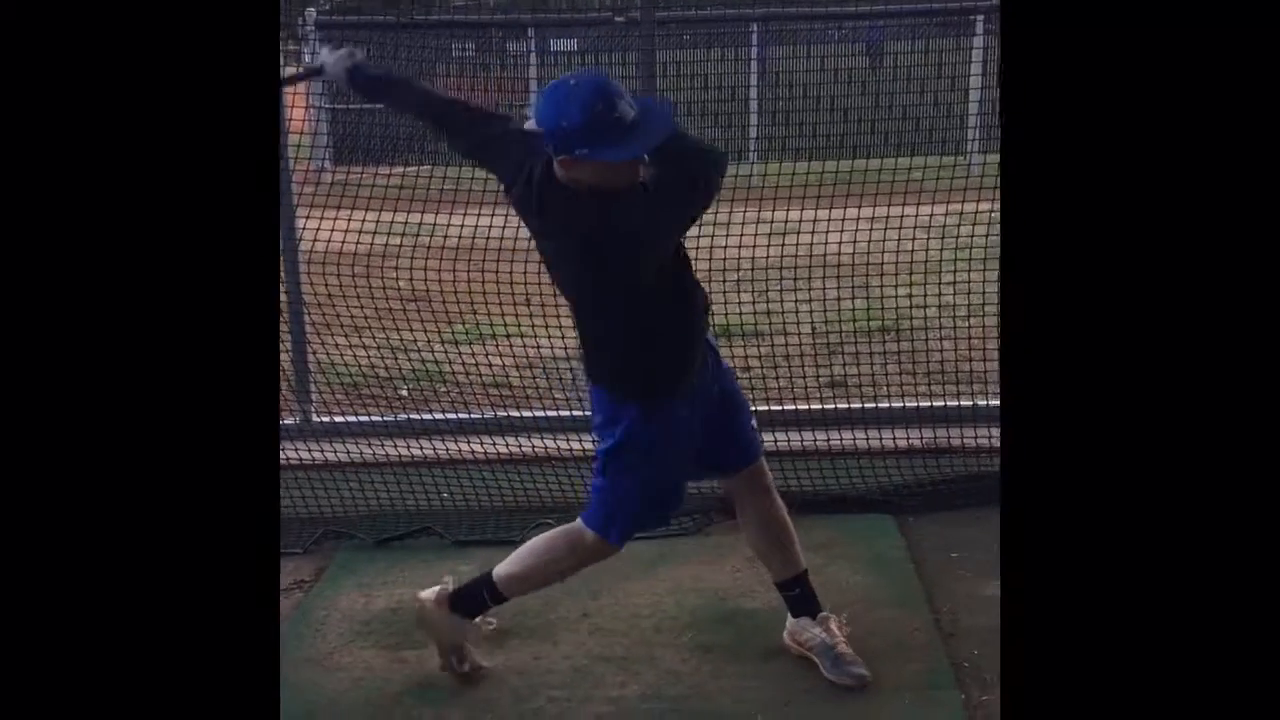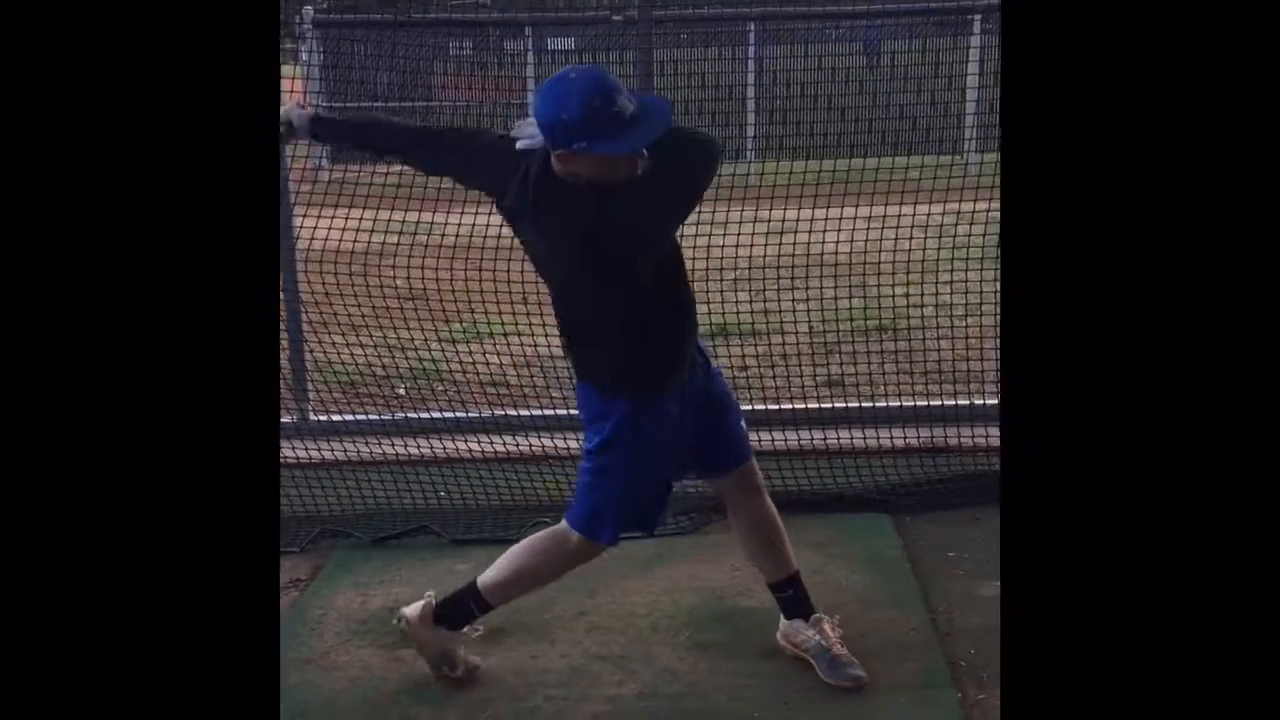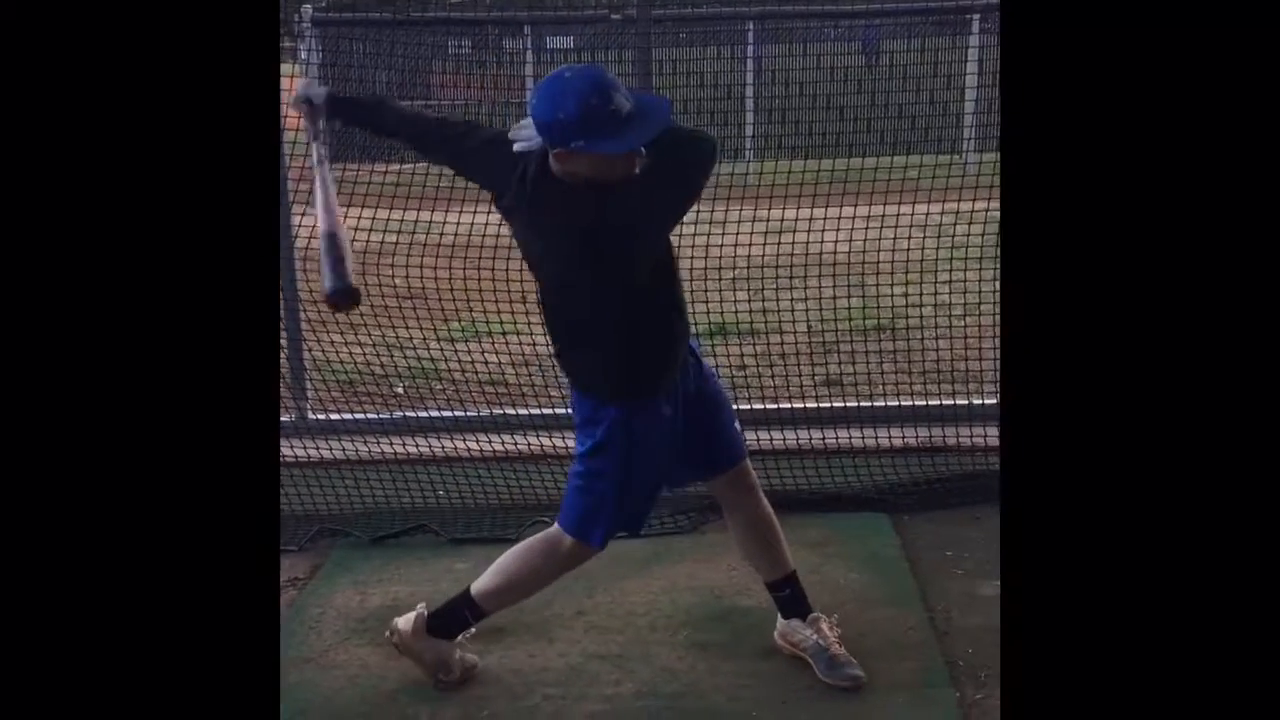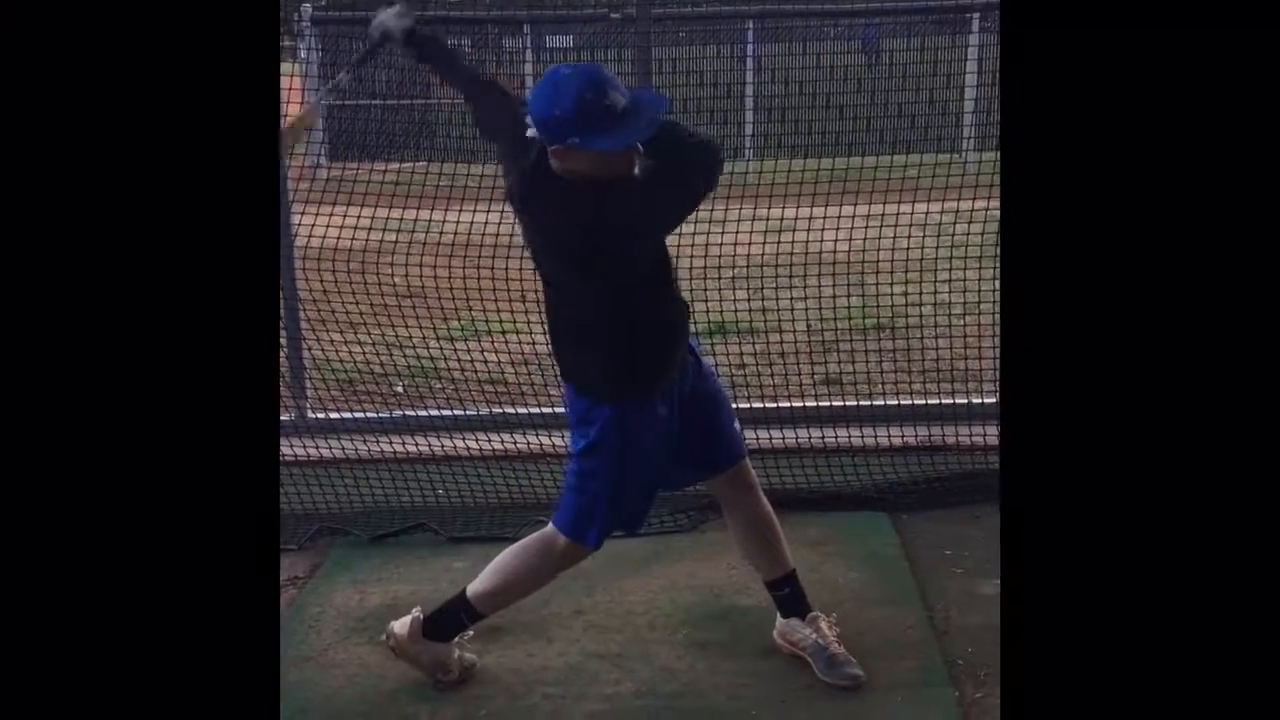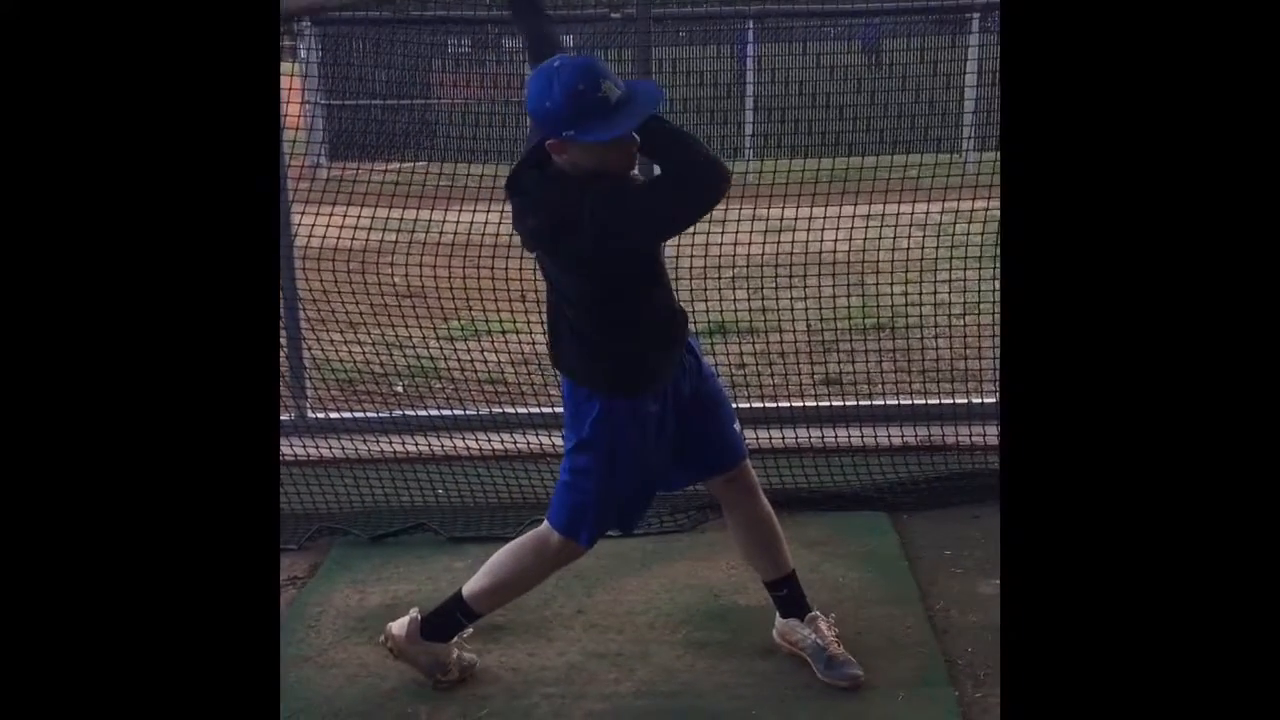
dt=0.1s
person 1, frame 1
left shoulder: (528, 161)
right shoulder: (618, 226)
left elbow: (452, 116)
right elbow: (704, 162)
left wrist: (355, 74)
right wrist: (626, 159)
left hip: (690, 358)
right hip: (647, 392)
left knee: (752, 480)
right knee: (601, 534)
left ankle: (806, 620)
right ankle: (453, 606)
person 1, frame 2
left shoulder: (516, 167)
right shoulder: (617, 220)
left elbow: (420, 143)
right elbow: (700, 152)
left wrist: (313, 122)
left hip: (678, 359)
right hip: (634, 392)
left knee: (742, 482)
right knee: (585, 535)
left ankle: (801, 622)
right ankle: (438, 619)
person 1, frame 3
left shoulder: (509, 165)
right shoulder: (614, 212)
left elbow: (432, 132)
right elbow: (697, 151)
left wrist: (331, 103)
left hip: (667, 358)
right hip: (623, 394)
left knee: (735, 482)
right knee: (580, 541)
left ankle: (798, 623)
right ankle: (426, 632)
person 1, frame 4
left shoulder: (532, 159)
right shoulder: (611, 215)
left elbow: (487, 95)
right elbow: (700, 160)
left hip: (669, 362)
right hip: (622, 393)
left knee: (736, 482)
right knee: (573, 538)
left ankle: (797, 620)
right ankle: (428, 630)
person 1, frame 5
left shoulder: (551, 163)
right shoulder: (594, 211)
left elbow: (547, 64)
right elbow: (705, 181)
right wrist: (642, 123)
left hip: (667, 356)
right hip: (616, 391)
left knee: (736, 480)
right knee: (571, 536)
left ankle: (795, 618)
right ankle: (424, 631)
